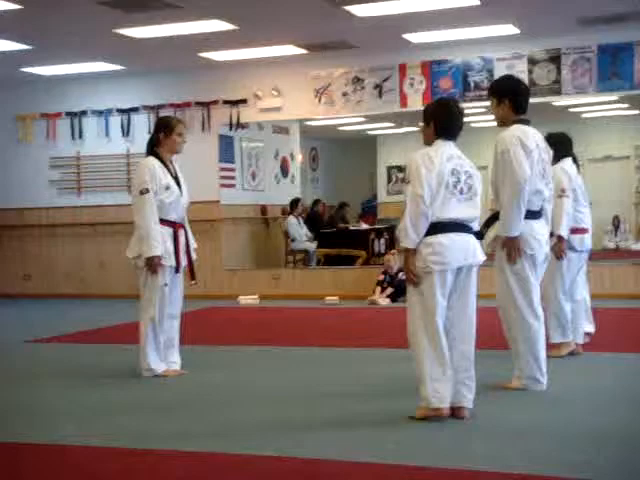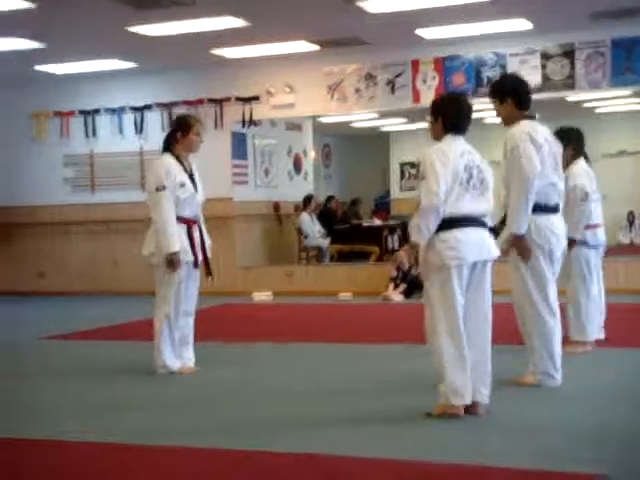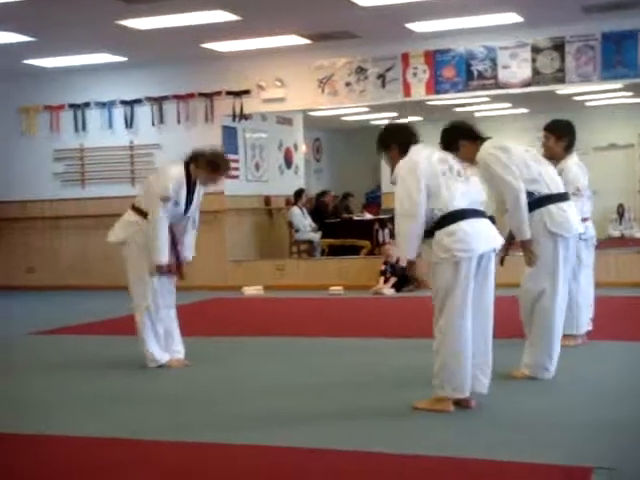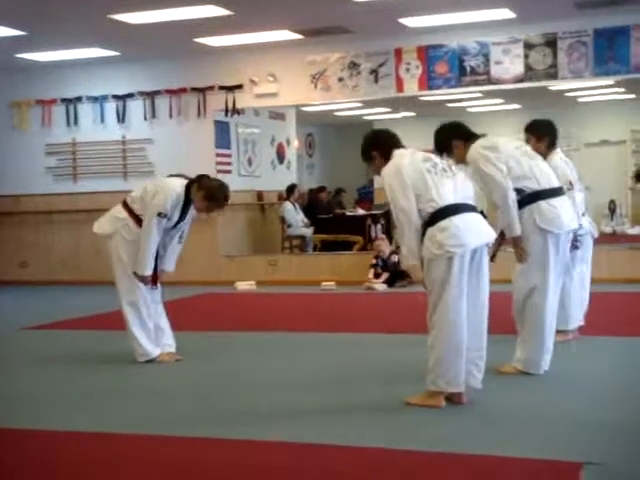
dt=0.3s
person 1, frame 1
left shoulder: (425, 158)
right shoulder: (468, 165)
left elbow: (418, 207)
right elbow: (474, 212)
left wrist: (408, 252)
left hip: (435, 246)
right hip: (466, 246)
left knee: (427, 326)
right knee: (461, 326)
left ankle: (436, 400)
right ankle: (461, 400)
person 1, frame 2
left shoulder: (438, 153)
right shoulder: (478, 159)
left elbow: (432, 203)
right elbow: (484, 204)
left wrist: (419, 242)
left hip: (449, 242)
right hip: (480, 241)
left knee: (446, 321)
right knee: (477, 321)
left ankle: (455, 397)
right ankle: (477, 396)
person 1, frame 3
left shoulder: (407, 166)
right shoulder: (443, 159)
left elbow: (411, 213)
right elbow: (475, 197)
left wrist: (410, 256)
left hip: (456, 239)
right hip: (484, 232)
left knee: (451, 319)
right knee: (476, 317)
left ankle: (446, 394)
right ankle: (468, 390)
person 1, frame 4
left shoulder: (393, 170)
right shoulder: (427, 160)
left elbow: (407, 219)
left wrist: (414, 262)
left hip: (448, 234)
right hip: (475, 226)
left knee: (446, 316)
right knee: (471, 313)
left ankle: (440, 389)
right ankle: (459, 386)
person 2, frame 1
left shoulder: (510, 137)
right shoulder: (536, 137)
left elbow: (517, 186)
right elbow: (546, 189)
left wrist: (511, 233)
right wrist: (543, 229)
left hip: (519, 229)
right hip: (536, 228)
left knee: (519, 307)
right knee: (526, 305)
left ankle: (531, 377)
right ankle: (530, 373)
person 2, frame 2
left shoulder: (519, 134)
right shoulder: (544, 132)
left elbow: (525, 183)
left wrist: (517, 231)
left hip: (534, 226)
right hip: (552, 223)
left knee: (534, 302)
right knee: (542, 300)
left ankle: (545, 372)
right ankle: (544, 367)
person 2, frame 3
left shoulder: (487, 155)
right shoulder: (503, 147)
left elbow: (515, 192)
left wrist: (523, 236)
right wrist: (512, 235)
left hip: (550, 220)
right hip: (563, 214)
left knee: (541, 293)
right knee: (550, 292)
left ankle: (538, 364)
right ankle: (541, 360)
person 2, frame 4
left shoulder: (477, 153)
right shoulder: (499, 144)
left elbow: (503, 190)
left wrist: (514, 234)
right wrist: (506, 230)
left hip: (540, 215)
right hip: (559, 209)
left knee: (532, 288)
right knee: (544, 288)
left ankle: (530, 360)
right ankle: (534, 355)
person 3, frame 1
left shoulder: (173, 168)
right shoulder: (148, 167)
right elbow: (145, 214)
left wrist: (188, 245)
right wrist: (152, 252)
left hip: (174, 244)
right hip: (157, 244)
left knee: (172, 307)
right knee: (156, 306)
left ankle: (168, 361)
right ankle: (153, 365)
person 3, frame 2
left shoulder: (190, 166)
right shoulder: (163, 165)
right elbow: (162, 210)
left wrist: (202, 242)
right wrist: (171, 248)
left hip: (191, 240)
right hip: (173, 240)
left knee: (187, 304)
right knee: (171, 303)
left ankle: (183, 359)
right ankle: (168, 362)
person 3, frame 3
left shoulder: (196, 184)
right shoulder: (170, 178)
left elbow: (190, 221)
right elbow: (157, 220)
left wrist: (182, 256)
right wrist: (159, 259)
left hip: (160, 235)
right hip: (140, 233)
left knee: (165, 296)
right knee: (149, 296)
left ankle: (171, 350)
right ankle: (158, 355)
person 3, frame 4
left shoulder: (191, 199)
right shoulder: (169, 192)
left elbow: (177, 235)
right elbow: (150, 233)
left wrist: (163, 267)
right wrist: (144, 269)
left hip: (145, 232)
right hip: (126, 228)
left knee: (152, 293)
right knee: (136, 292)
left ankle: (163, 346)
right ankle: (148, 350)
person 4, frame 1
left shoulder: (558, 171)
right shoulder: (572, 171)
left elbow: (563, 203)
left wrist: (560, 237)
left hip: (567, 240)
right hip: (579, 239)
left knee: (556, 290)
right knee: (575, 291)
left ankle: (565, 339)
right ankle: (576, 340)
person 4, frame 2
left shoulder: (577, 172)
right shoulder: (579, 171)
left elbow: (582, 209)
left wrist: (570, 238)
left hip: (583, 239)
right hip: (590, 237)
left knee: (582, 289)
right knee: (591, 288)
left ankle: (584, 338)
right ankle: (589, 335)
person 4, frame 3
left shoulder: (570, 168)
right shoulder: (560, 167)
left elbow: (574, 205)
left knee: (572, 282)
right knee: (578, 282)
left ankle: (575, 332)
right ankle: (579, 328)
person 4, frame 4
left shoulder: (556, 165)
right shoulder: (549, 164)
left elbow: (571, 200)
left wrist: (571, 232)
left hip: (571, 231)
right hip: (572, 230)
left knee: (566, 278)
right knee: (574, 278)
left ankle: (566, 327)
right ankle: (571, 324)
